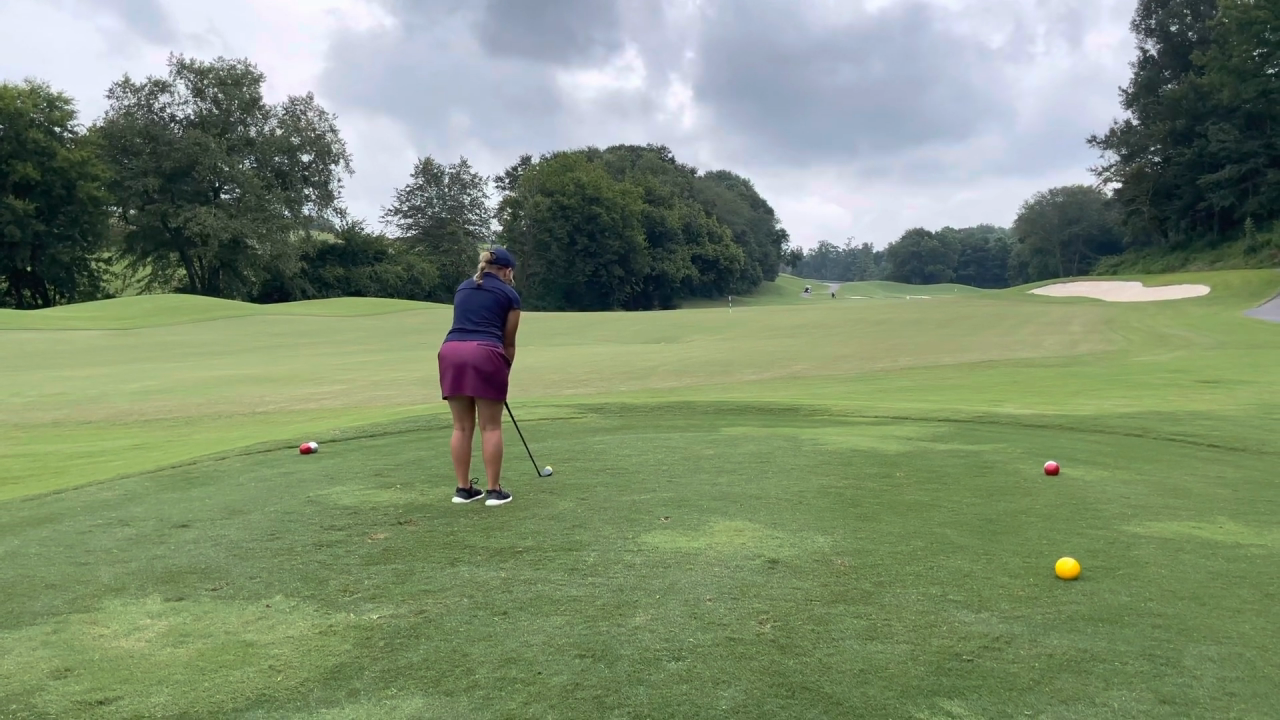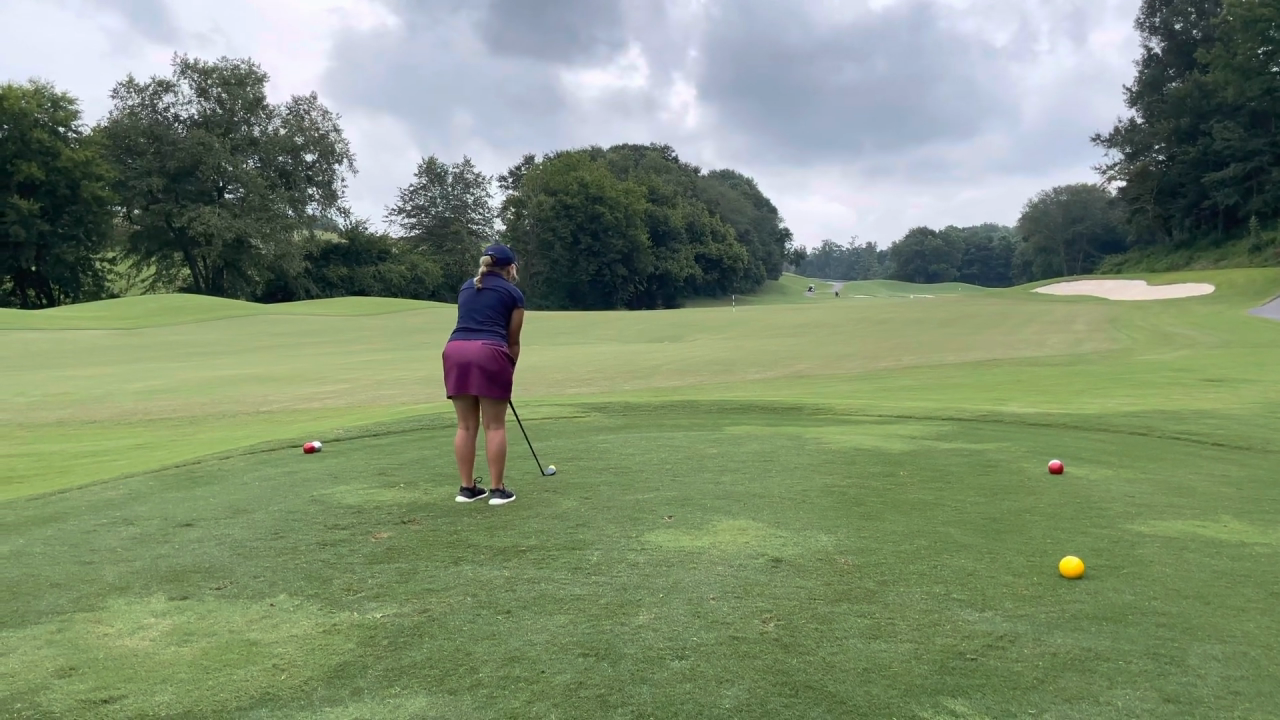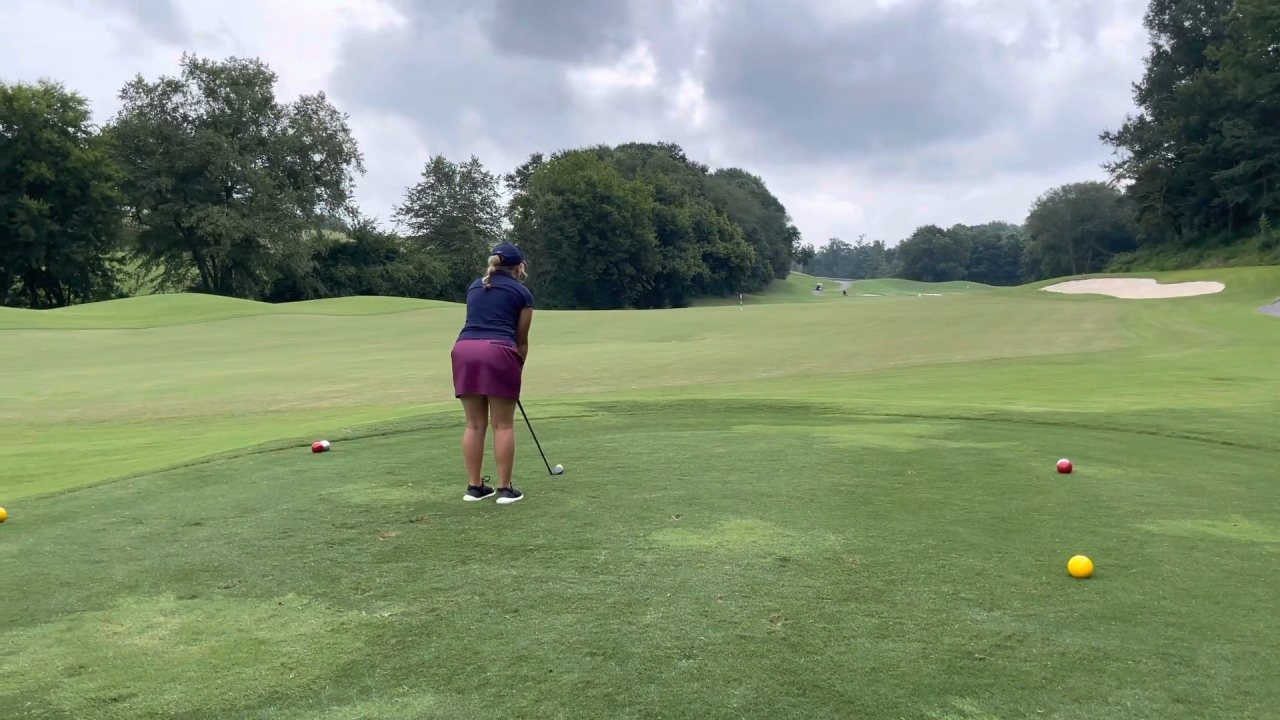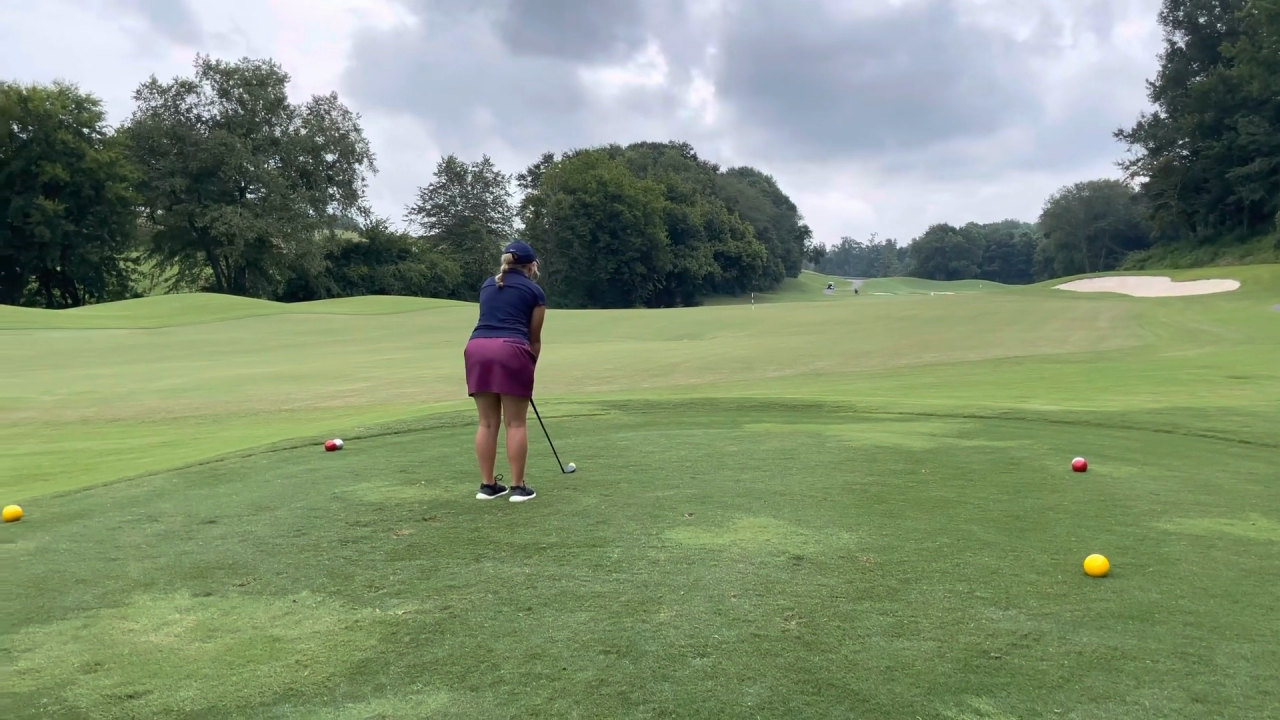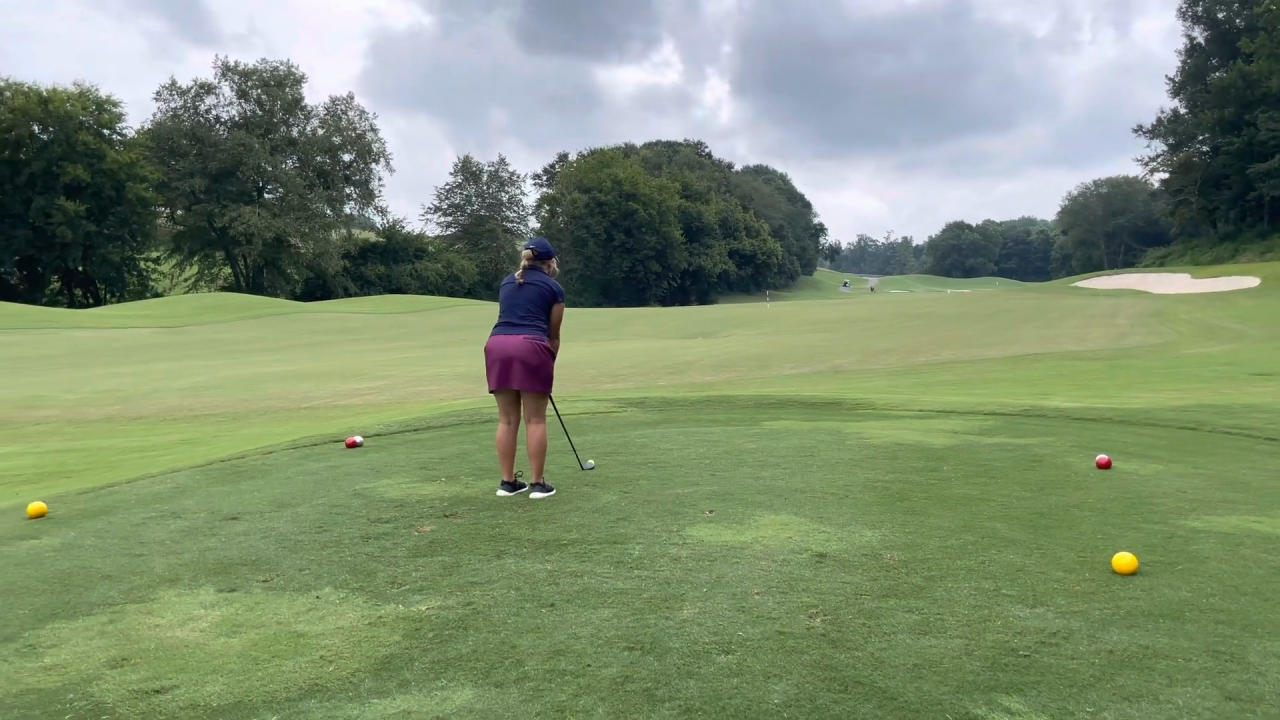
dt=0.3s
person 1, frame 1
left shoulder: (463, 288)
right shoulder: (509, 294)
right elbow: (509, 342)
left wrist: (501, 368)
right wrist: (506, 371)
left hip: (451, 351)
right hip: (485, 354)
left knee: (461, 426)
right knee: (490, 427)
left ankle: (463, 488)
right ankle: (494, 490)
person 1, frame 2
left shoulder: (466, 287)
right shoulder: (513, 293)
right elbow: (513, 340)
left wrist: (505, 367)
right wrist: (510, 369)
left hip: (456, 350)
right hip: (490, 354)
left knee: (466, 425)
right knee: (494, 426)
left ankle: (467, 487)
right ankle: (497, 490)
person 1, frame 3
left shoulder: (475, 286)
right shoulder: (521, 292)
right elbow: (521, 339)
left wrist: (513, 365)
right wrist: (518, 368)
left hip: (464, 350)
right hip: (498, 352)
left knee: (474, 424)
right knee: (502, 425)
left ankle: (474, 486)
right ankle: (505, 488)
person 1, frame 4
left shoulder: (488, 285)
right shoulder: (534, 291)
right elbow: (534, 338)
right wrist: (531, 367)
left hip: (477, 348)
right hip: (511, 351)
left knee: (487, 423)
right knee: (515, 424)
left ankle: (487, 485)
right ankle: (518, 487)
person 1, frame 5
left shoulder: (507, 282)
right shoulder: (553, 287)
right elbow: (553, 334)
left wrist: (545, 359)
right wrist: (550, 362)
left hip: (497, 345)
right hip: (531, 348)
left knee: (507, 420)
right knee: (535, 420)
left ankle: (508, 482)
right ankle: (538, 484)
